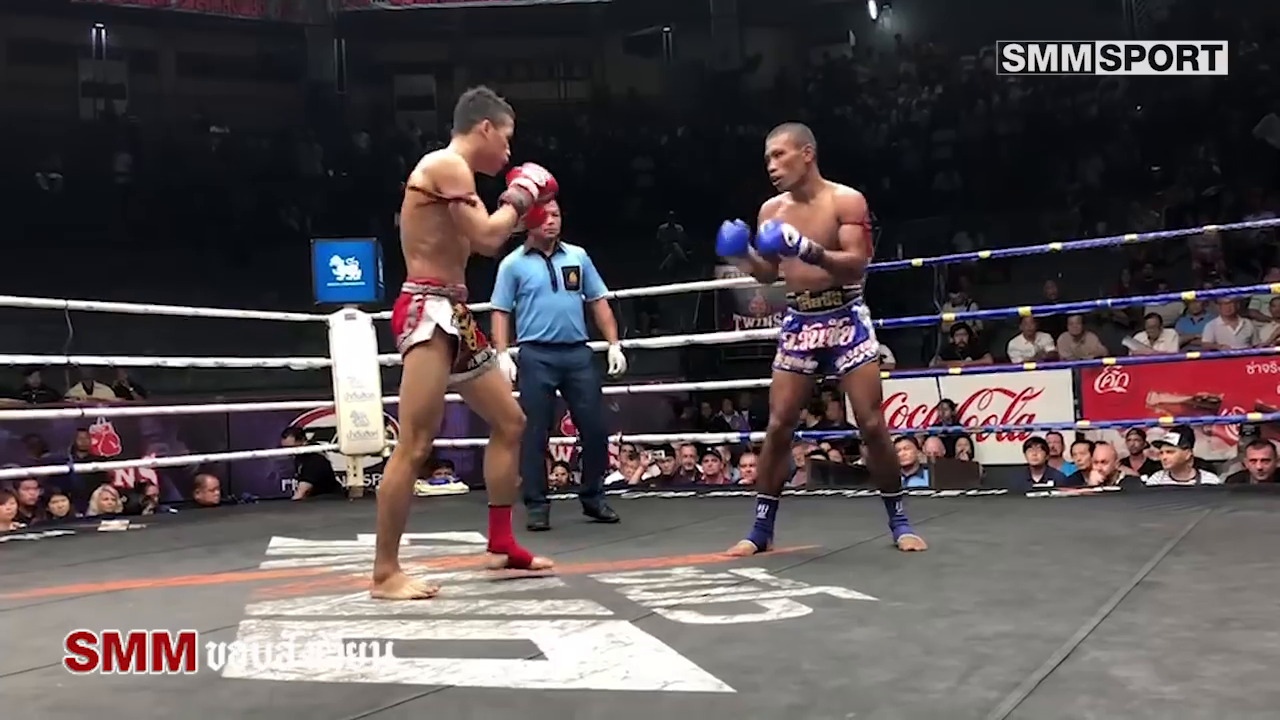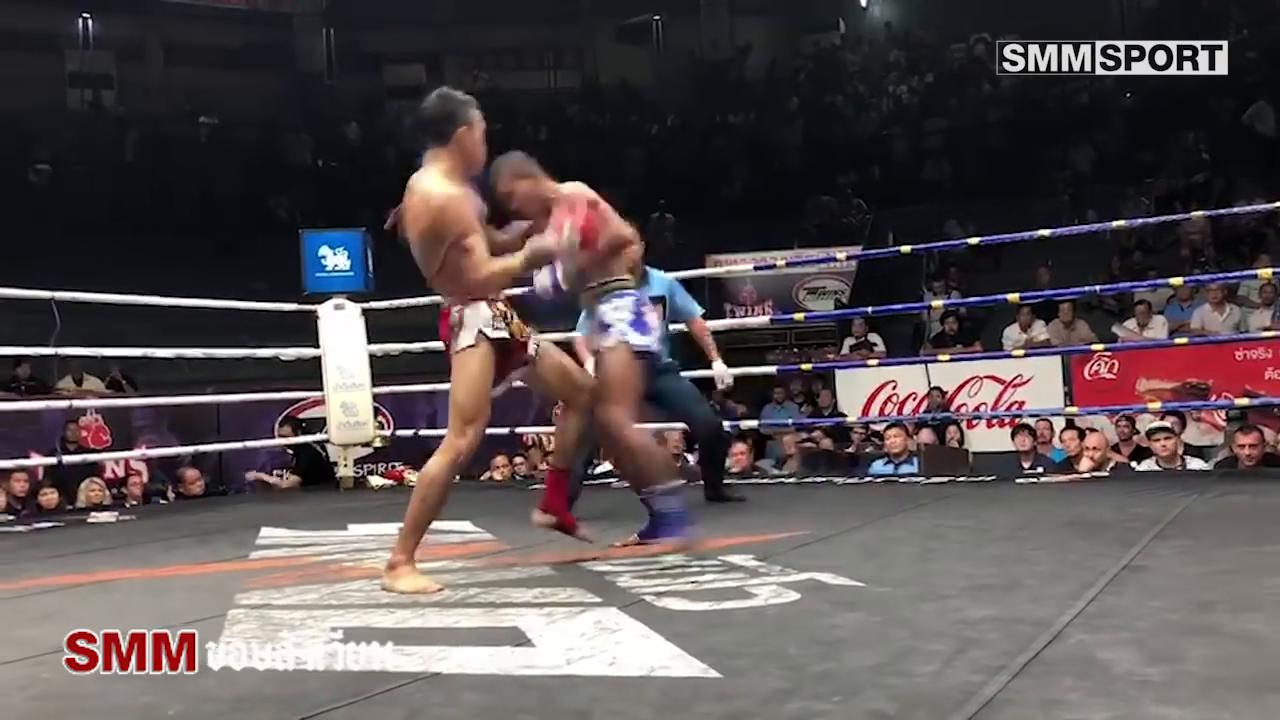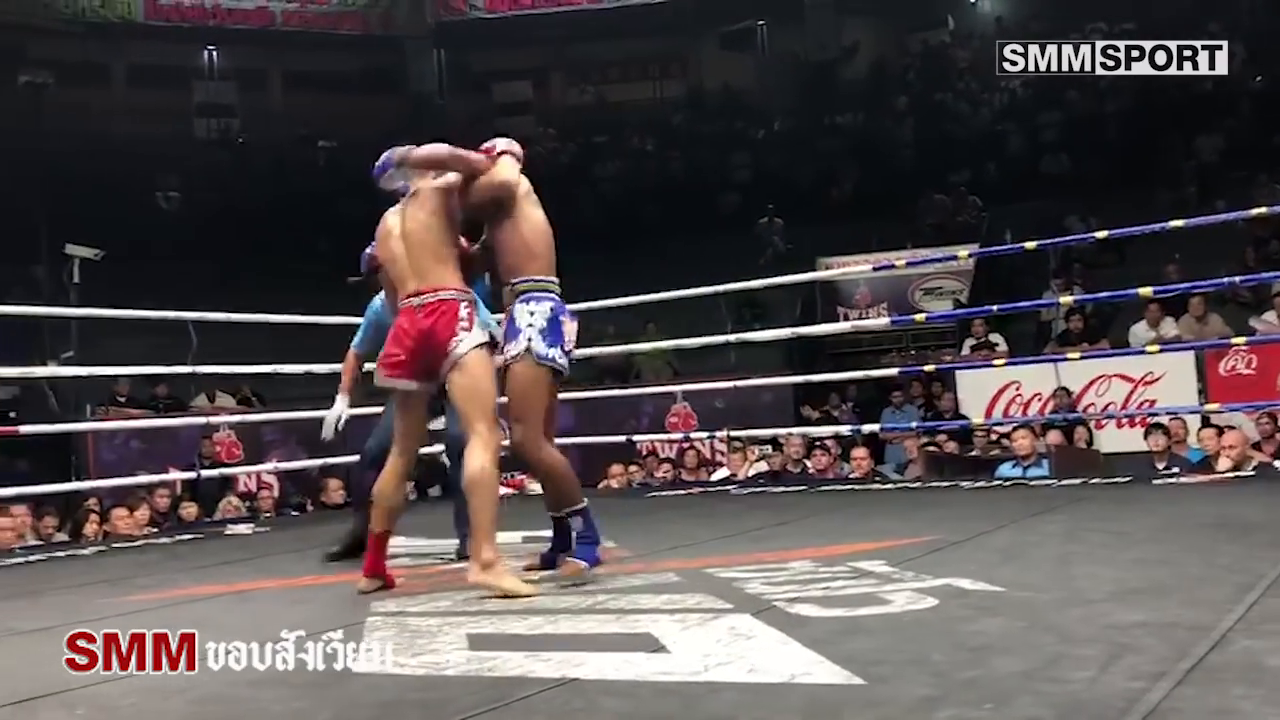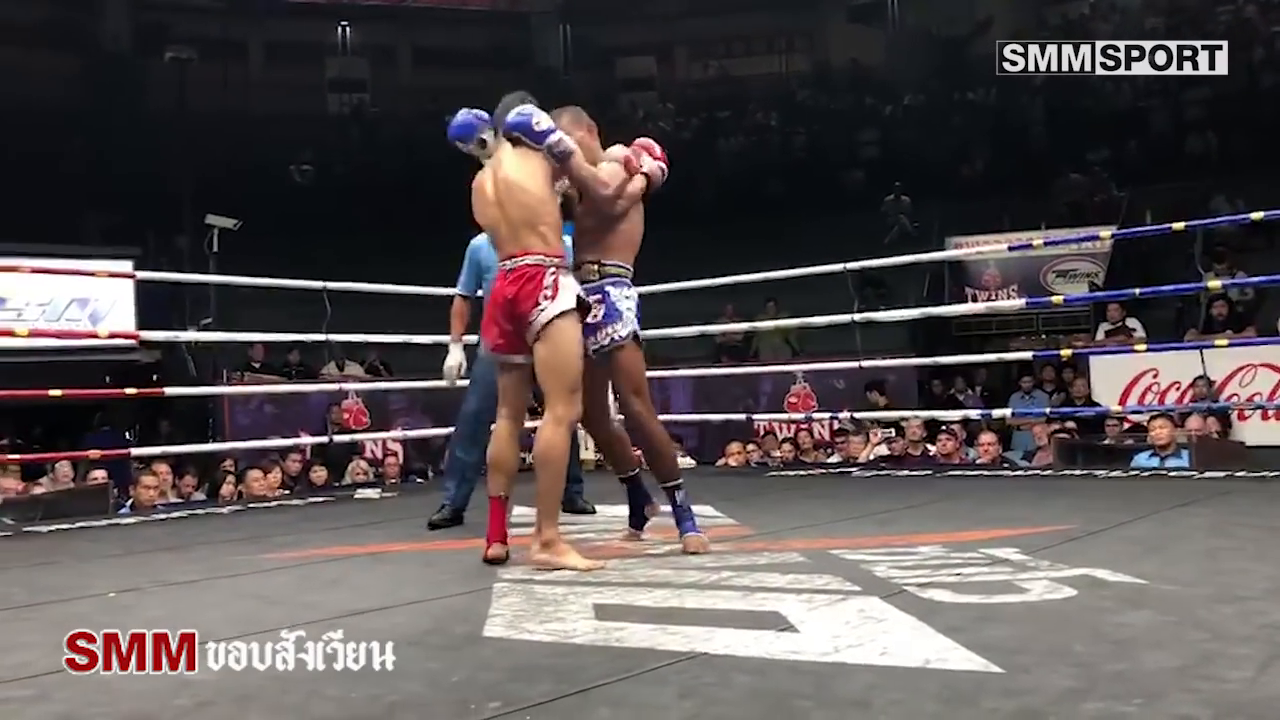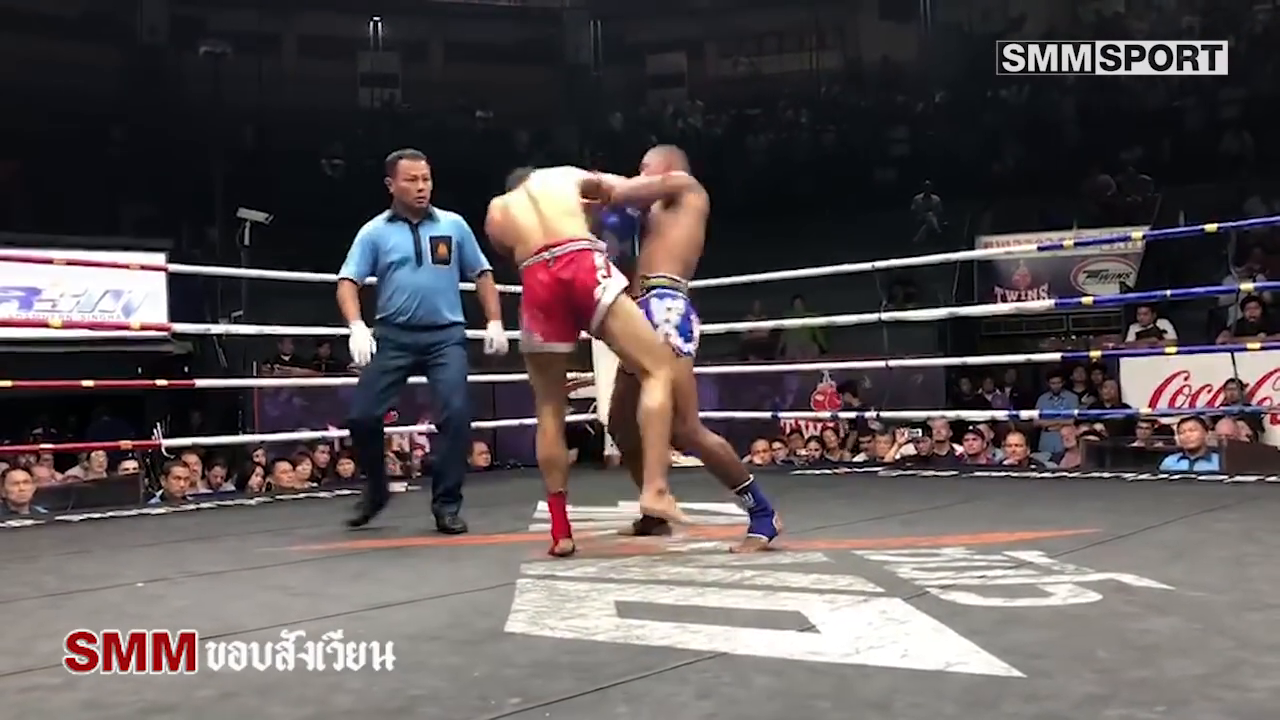
dt=1s
person 1, frame 1
left shoulder: (441, 170)
right shoulder: (450, 165)
right elbow: (483, 234)
left wrist: (513, 213)
right wrist: (519, 199)
left hip: (450, 314)
right hip: (429, 312)
left knee: (509, 422)
right knee: (415, 445)
left ankle: (501, 545)
right ankle: (385, 572)
person 1, frame 2
left shoulder: (425, 185)
right shoulder: (445, 197)
right elbow: (481, 278)
right wrist: (538, 251)
left hip: (495, 317)
right hip: (475, 320)
left knee: (580, 392)
right knee: (462, 440)
left ankle: (554, 506)
right ankle: (400, 563)
person 1, frame 3
left shoulder: (386, 223)
right shoulder: (440, 187)
right elbow: (454, 160)
right wrist: (474, 162)
left hip: (406, 326)
right hip: (450, 317)
left knee: (402, 451)
right knee: (483, 434)
left ankle: (373, 566)
right ankle: (486, 560)
person 1, frame 4
left shoulder: (480, 181)
right shoulder: (537, 144)
left hip: (504, 287)
right hip: (544, 284)
left knee: (509, 415)
right knee: (563, 410)
left ankle: (496, 536)
right ankle: (548, 540)
person 1, frame 5
left shoulder: (496, 212)
right shoulder: (564, 177)
left hip: (539, 286)
right hip: (586, 267)
left knee: (550, 413)
right knee: (660, 372)
left ankle: (562, 532)
right ankle: (654, 489)
person 2, frame 1
left shoulder: (846, 200)
right shoulder: (770, 211)
left elbow: (858, 262)
right elbow: (765, 272)
left wrist: (807, 251)
right wrist: (741, 256)
left hip: (845, 318)
right hip: (798, 323)
left knee: (872, 425)
right knee: (777, 427)
left ankle: (898, 520)
right ankle: (761, 528)
person 2, frame 2
left shoulder: (574, 196)
right shoulder: (555, 216)
left elbow: (629, 241)
left hip: (624, 312)
right hip: (606, 318)
left knee: (615, 420)
right knee: (611, 422)
left ankle: (674, 515)
right ankle: (662, 516)
person 2, frame 3
left shoulder: (505, 166)
right shoulder: (495, 221)
left hip: (535, 313)
right hip: (527, 317)
left knee: (525, 435)
right knee: (538, 437)
left ankle: (586, 536)
right ankle: (565, 542)
person 2, frame 4
left shoulder: (621, 157)
right shoulder: (579, 183)
left elbow: (606, 197)
left hip: (612, 294)
right hip: (581, 297)
left knee: (637, 409)
right knee: (593, 415)
left ankle: (683, 513)
right ankle: (640, 500)
person 2, frame 5
left shoulder: (687, 187)
right shoulder: (655, 223)
left elbow: (630, 192)
left wrist: (603, 197)
left hip: (667, 312)
right hip: (647, 312)
left knee: (685, 430)
right knee: (622, 421)
left ankle: (763, 514)
right ankle: (655, 515)
person 3, frame 1
left shoulder: (578, 256)
right shoulder: (513, 264)
left elbow: (599, 302)
right elbow: (500, 314)
left wrist: (614, 344)
right wrist: (503, 356)
left hip: (578, 354)
right hip: (536, 356)
left knee: (595, 429)
right knee: (533, 434)
left ankle: (593, 498)
right ankle: (536, 506)
person 3, frame 2
left shoulder: (664, 283)
left elbow: (694, 320)
right elbow: (583, 337)
left wrist: (716, 360)
right wrist: (589, 362)
left hip: (662, 372)
left knee: (709, 426)
left ankle: (716, 489)
person 3, frame 3
right shoulder: (381, 306)
left elbow: (489, 335)
right elbow: (356, 354)
right wrist: (342, 397)
left knee: (457, 439)
right knee: (373, 452)
left ankle: (470, 535)
right ankle: (361, 532)
person 3, frame 4
left shoulder: (559, 241)
right shoulder: (481, 246)
right elbow: (464, 298)
right wrist: (455, 345)
right knee: (473, 416)
left ankle: (571, 493)
right ankle: (454, 502)
person 3, frame 5
left shoulder: (454, 225)
right shoulder: (374, 232)
left elbow: (482, 276)
right elbow: (347, 283)
left wrist: (495, 322)
right wrist: (357, 326)
left hip: (446, 336)
right hip: (396, 339)
left knee: (453, 416)
right knee: (362, 416)
left ankle: (447, 505)
right ankle: (376, 490)
